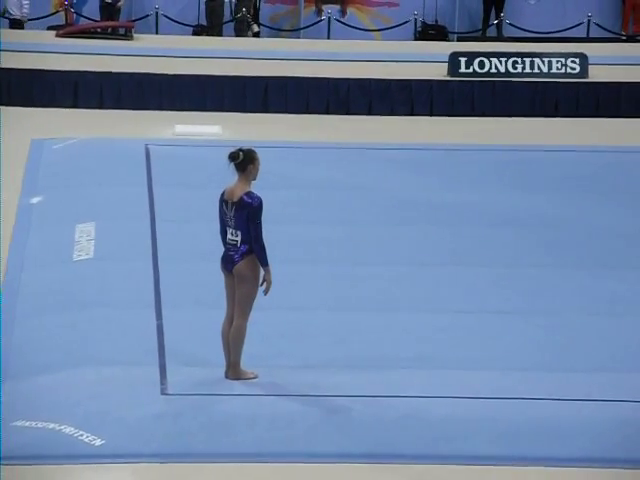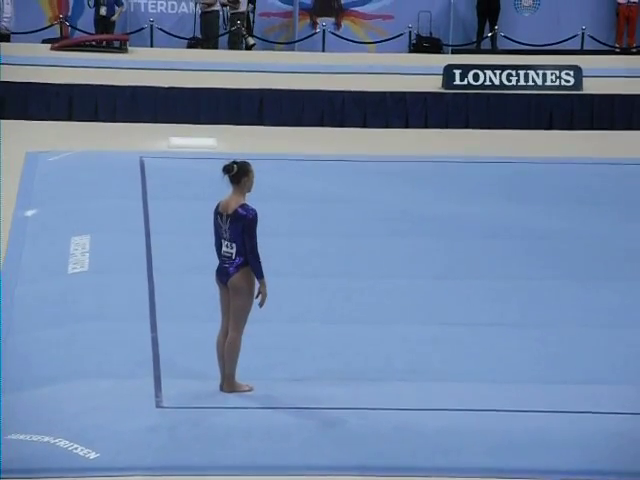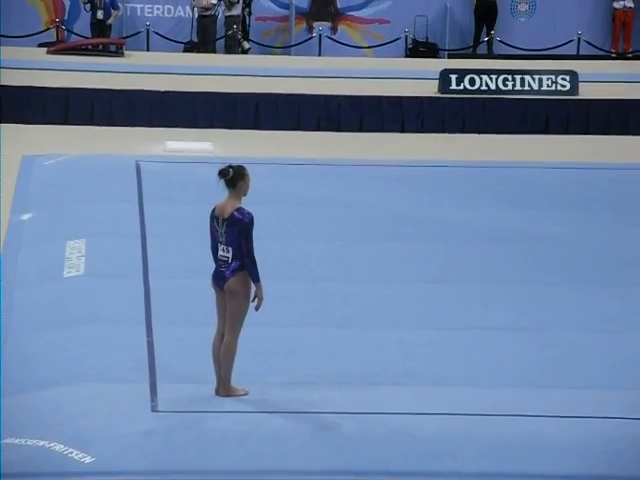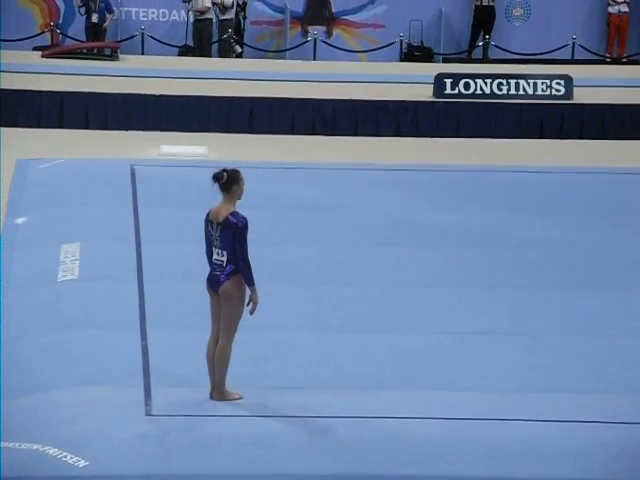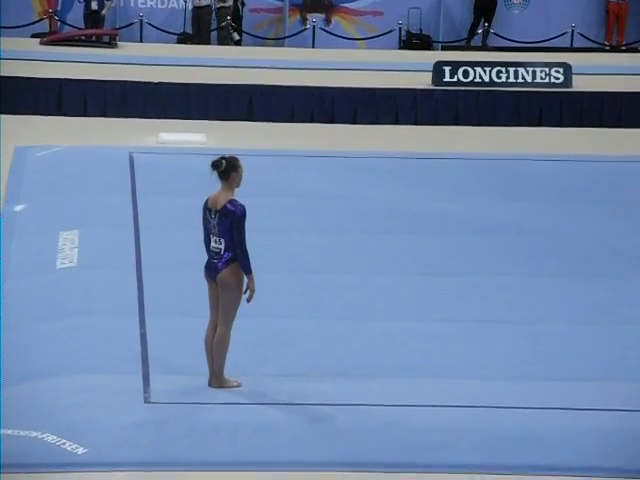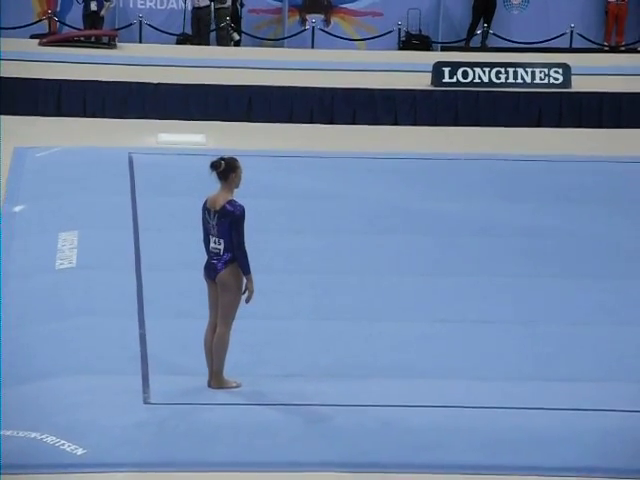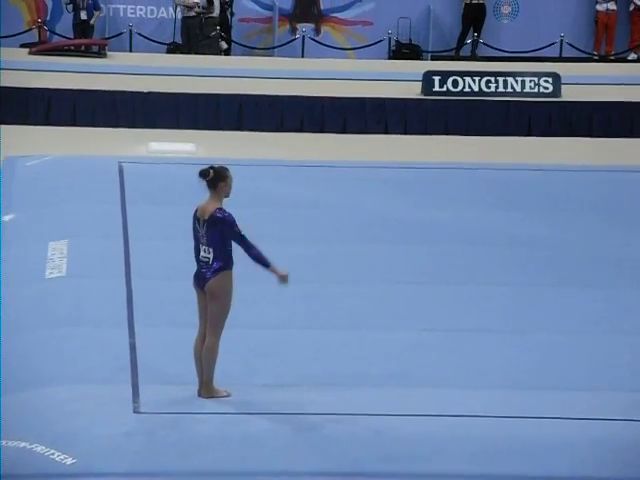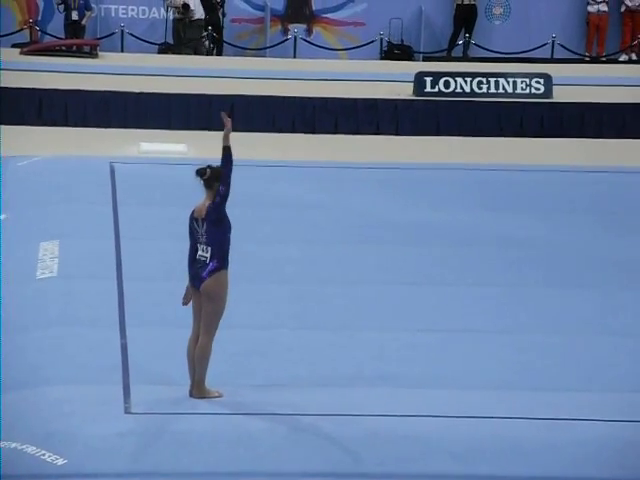
dt=0.4s
person 1, frame 1
left shoulder: (224, 195)
right shoulder: (253, 200)
left elbow: (223, 231)
right elbow: (257, 239)
right wrist: (267, 270)
left hip: (227, 258)
right hip: (245, 262)
left knee: (230, 315)
right knee: (241, 318)
left ankle: (229, 366)
right ankle: (235, 369)
person 1, frame 2
left shoulder: (219, 207)
right shoulder: (248, 213)
left elbow: (217, 243)
right elbow: (252, 251)
right wrist: (262, 282)
left hip: (222, 271)
right hip: (240, 275)
left knee: (225, 327)
right knee: (235, 330)
left ankle: (224, 379)
right ankle: (230, 382)
person 1, frame 3
left shoulder: (215, 211)
right shoulder: (244, 217)
left elbow: (213, 247)
right elbow: (248, 254)
right wrist: (258, 286)
left hip: (218, 275)
right hip: (236, 278)
left knee: (221, 331)
right knee: (231, 335)
left ankle: (220, 383)
right ankle: (226, 386)
person 1, frame 4
left shoulder: (209, 215)
right shoulder: (238, 220)
left elbow: (208, 251)
right elbow: (242, 258)
right wrist: (253, 289)
left hip: (213, 278)
right hip: (231, 282)
left knee: (215, 335)
right knee: (226, 338)
left ankle: (214, 387)
right ankle: (220, 390)
person 1, frame 5
left shoulder: (208, 202)
right shoulder: (236, 208)
left elbow: (206, 239)
right elbow: (240, 246)
right wrist: (250, 278)
left hip: (211, 266)
right hip: (229, 270)
left knee: (213, 322)
right knee: (224, 326)
left ankle: (213, 375)
right ankle: (218, 378)
person 1, frame 6
left shoulder: (207, 203)
right shoulder: (235, 209)
left elbow: (206, 239)
right elbow: (239, 247)
right wrist: (249, 279)
left hip: (211, 267)
right hip: (228, 271)
left knee: (213, 323)
right knee: (224, 326)
left ankle: (212, 375)
right ankle: (218, 378)
person 1, frame 7
left shoulder: (198, 213)
right shoulder: (223, 217)
right elbow: (247, 246)
right wrist: (274, 269)
left hip: (200, 276)
right hip: (218, 278)
left knee: (203, 332)
right knee: (213, 335)
left ankle: (203, 385)
right ankle: (208, 387)
person 1, frame 8
left shoulder: (195, 212)
right shoulder: (216, 210)
left elbow: (192, 250)
right elbow: (227, 174)
left wrist: (191, 283)
right wrist: (227, 140)
left hip: (197, 277)
right hip: (214, 278)
left knee: (197, 333)
right knee: (207, 335)
left ankle: (194, 384)
right ankle: (200, 388)
